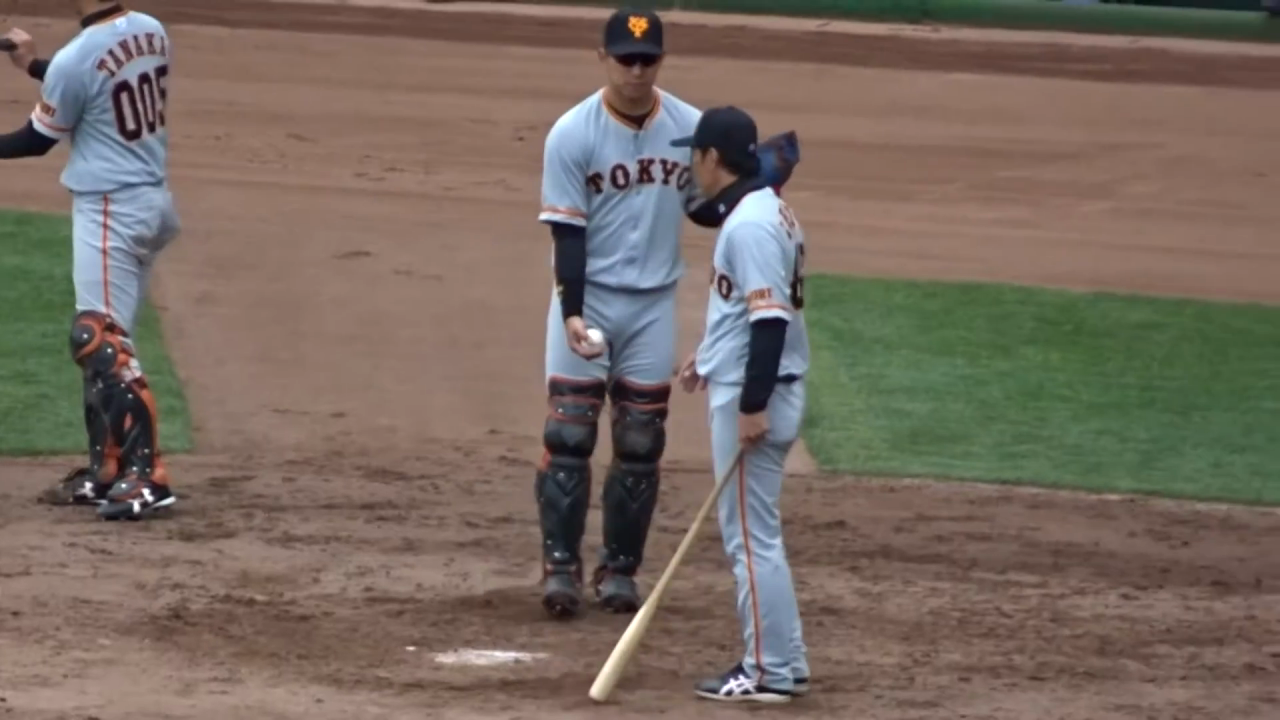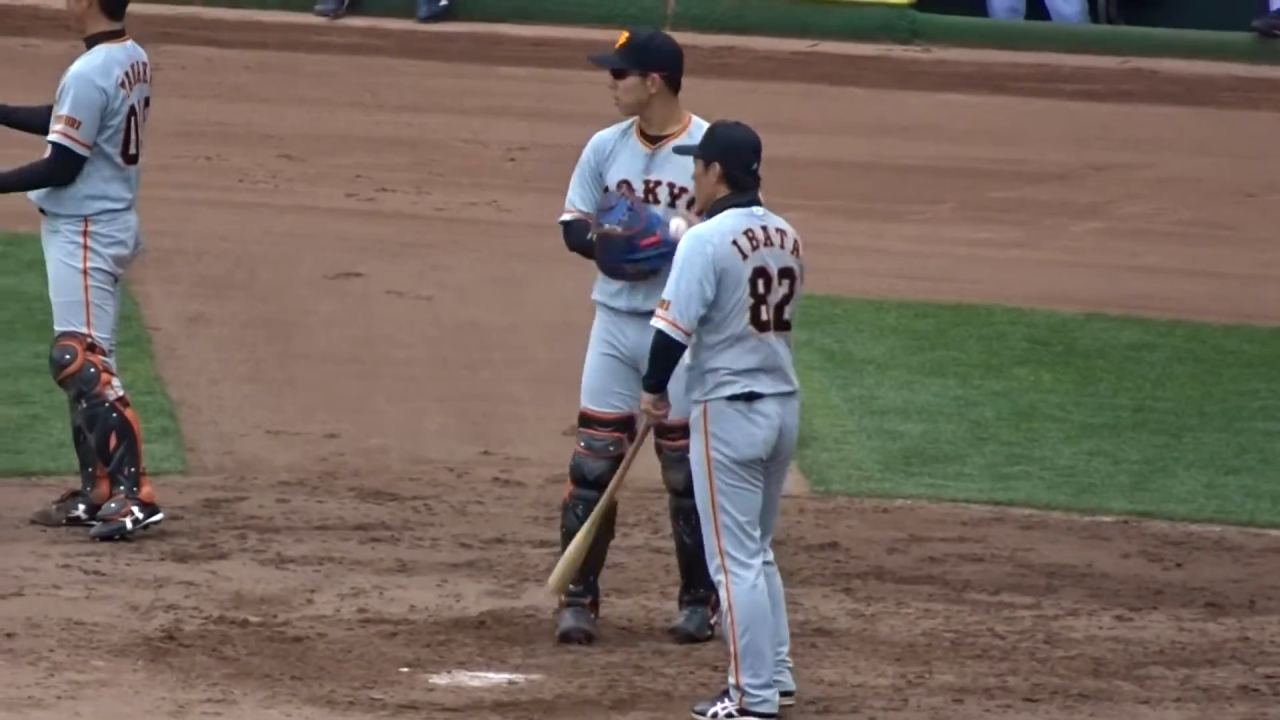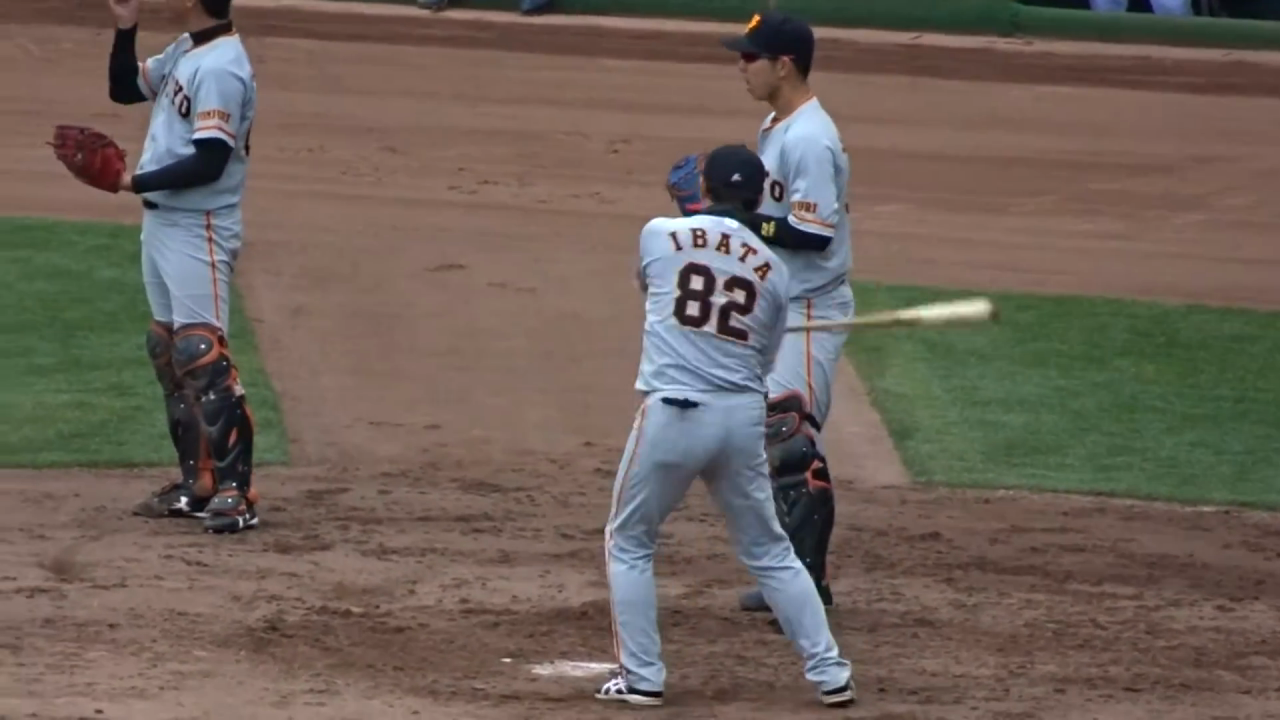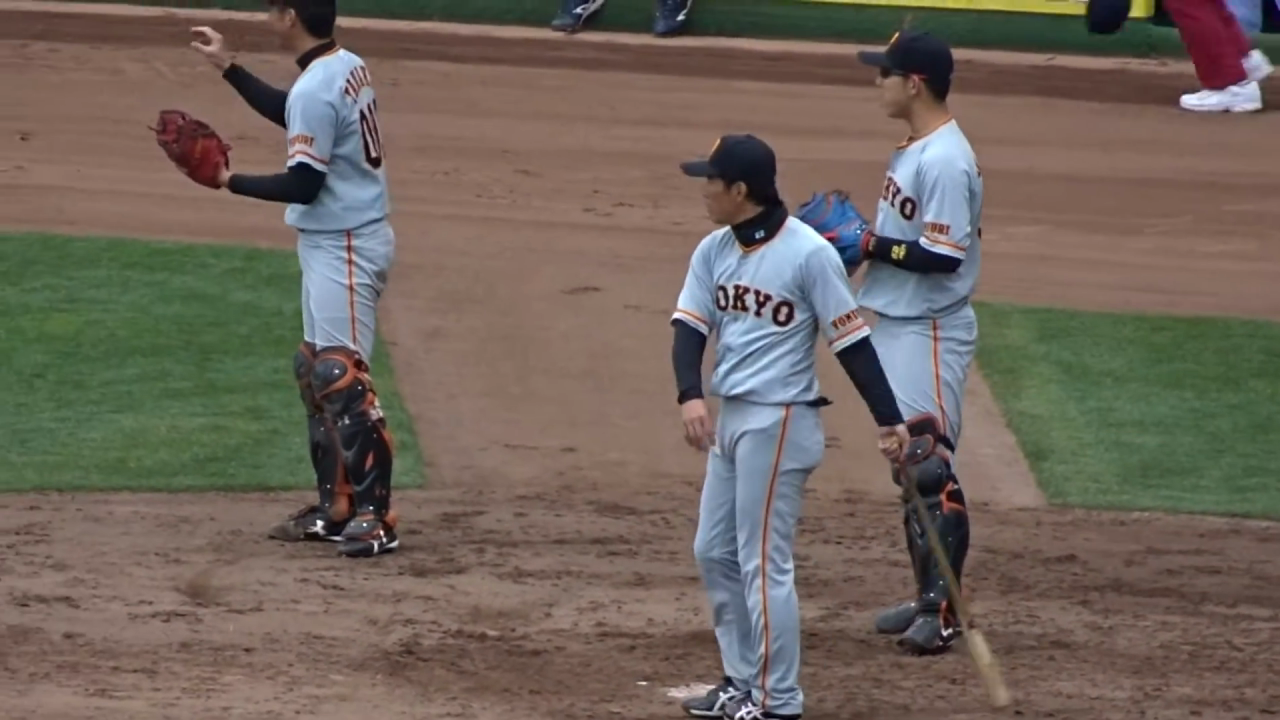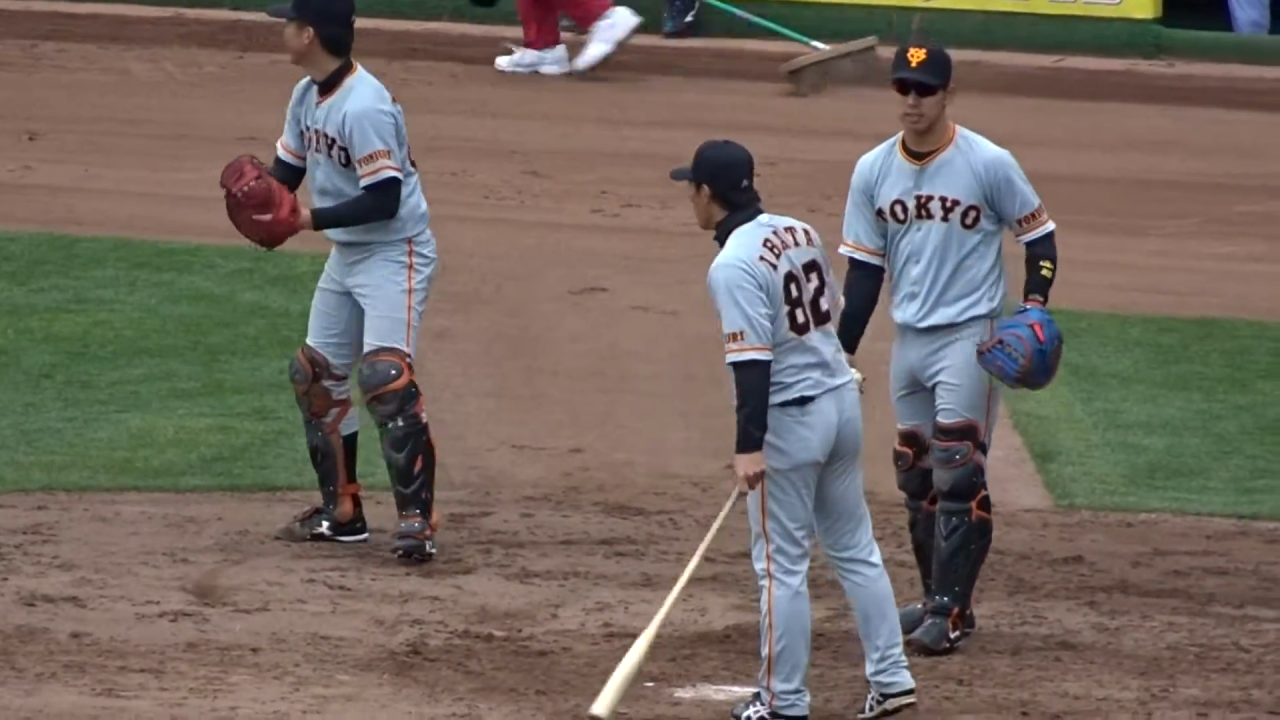
dt=1s
person 1, frame 1
left shoulder: (690, 126)
right shoulder: (571, 132)
left elbow: (704, 208)
right elbow: (567, 232)
right wrist: (572, 315)
left hip: (653, 304)
right hip: (586, 298)
left knee: (640, 443)
right knee: (569, 432)
left ankle: (619, 568)
right ankle: (561, 565)
person 1, frame 2
right shoulder: (604, 147)
right elbow: (572, 228)
right wrist: (605, 242)
right hip: (615, 324)
left knee: (687, 466)
right knee: (593, 464)
left ankle: (700, 599)
right ankle: (578, 598)
person 1, frame 3
left shoulder: (809, 139)
right shoulder: (776, 126)
left elbow: (814, 236)
left wrist: (742, 221)
left hip: (805, 310)
right hip: (778, 305)
left knee: (793, 441)
left ankle: (808, 586)
person 1, frame 4
left shoulder: (943, 160)
right shoulder: (914, 148)
left elbow: (945, 255)
left wrist: (869, 244)
left hip: (929, 332)
right hip: (899, 327)
left knee: (930, 464)
left ankle: (944, 608)
right ankle: (931, 594)
person 1, frame 5
left shoulder: (989, 163)
right shoulder: (872, 169)
left elbow: (1039, 235)
right elbow: (864, 269)
left wrist: (1033, 304)
right wrist: (841, 351)
left hip: (970, 339)
right hip: (908, 339)
left knee: (959, 476)
right knee: (917, 476)
left ankle: (951, 609)
right ankle: (935, 598)
person 2, frame 1
left shoulder: (750, 225)
right shoulder: (759, 212)
left elbow: (771, 321)
left wrist: (753, 403)
right wrist: (712, 360)
left hip: (754, 399)
right hip: (747, 393)
left knee: (750, 536)
right knee: (749, 532)
left ankle: (767, 671)
right ankle: (783, 658)
person 2, frame 2
left shoulder: (706, 239)
right shoulder: (789, 238)
left elbow: (674, 329)
left wrist: (653, 388)
left hip: (728, 413)
right hip: (782, 408)
left knee: (734, 560)
right knee: (757, 553)
person 2, frame 3
left shoulder: (659, 235)
right shoulder: (773, 271)
left hip: (670, 417)
right hip: (740, 421)
left knee: (628, 544)
right knee: (769, 551)
left ankle: (642, 675)
right ankle: (829, 673)
person 2, frame 4
left shoulder: (809, 252)
right shoulder: (712, 250)
left elbow: (852, 340)
right elbow: (689, 328)
left wrist: (888, 416)
right wrist: (690, 395)
left hip: (779, 424)
right hip: (728, 419)
left knee: (763, 563)
right knee: (714, 553)
person 2, frame 5
left shoulder: (731, 265)
right shoulder: (798, 232)
left elbow: (751, 360)
left wrist: (749, 446)
left hip: (792, 418)
right hip: (840, 403)
left knee: (779, 563)
right knee: (855, 549)
person 3, frame 1
left shoulder: (73, 59)
left hip: (110, 209)
right hip: (147, 201)
left knee: (99, 337)
right knee: (107, 337)
left ankle: (146, 475)
right ankle: (107, 470)
person 3, frame 2
left shoulder: (88, 72)
right shoulder: (134, 59)
left elbow: (63, 166)
left hip: (83, 230)
right hip: (103, 224)
left knee: (80, 358)
right knee: (85, 358)
left ankle: (134, 494)
right ankle: (97, 491)
person 3, frame 3
left shoulder: (221, 67)
right shoulder: (185, 50)
left elbow: (210, 161)
right elbow: (125, 89)
left wrist: (133, 182)
left hip: (199, 229)
right hip: (161, 221)
left knee: (201, 353)
right knee: (167, 352)
left ankle: (236, 491)
right ankle: (198, 481)
person 3, frame 4
left shoulder: (314, 89)
right shoulder: (345, 66)
left elbow: (302, 186)
right elbow: (290, 116)
left wrist: (230, 181)
right wrist: (228, 66)
left hip: (344, 246)
right hip: (334, 242)
left knee: (340, 375)
right knee: (314, 371)
left ankle: (375, 515)
right ankle: (336, 505)
person 3, frame 5
left shoulder: (365, 107)
right shoulder: (306, 95)
left elbow: (384, 201)
right elbow: (288, 169)
left wrist: (309, 220)
left hip: (395, 254)
right hip: (347, 254)
left knee: (387, 376)
right knee: (314, 374)
left ankle: (417, 516)
right ankle: (341, 509)
